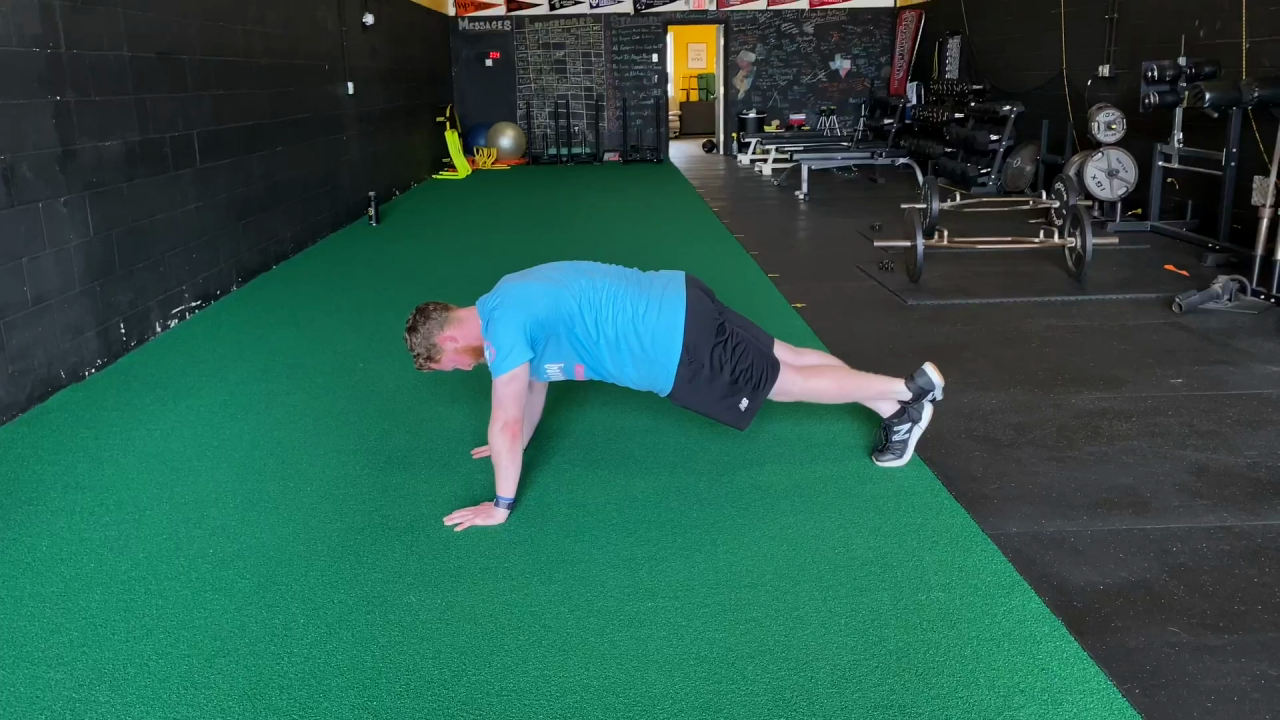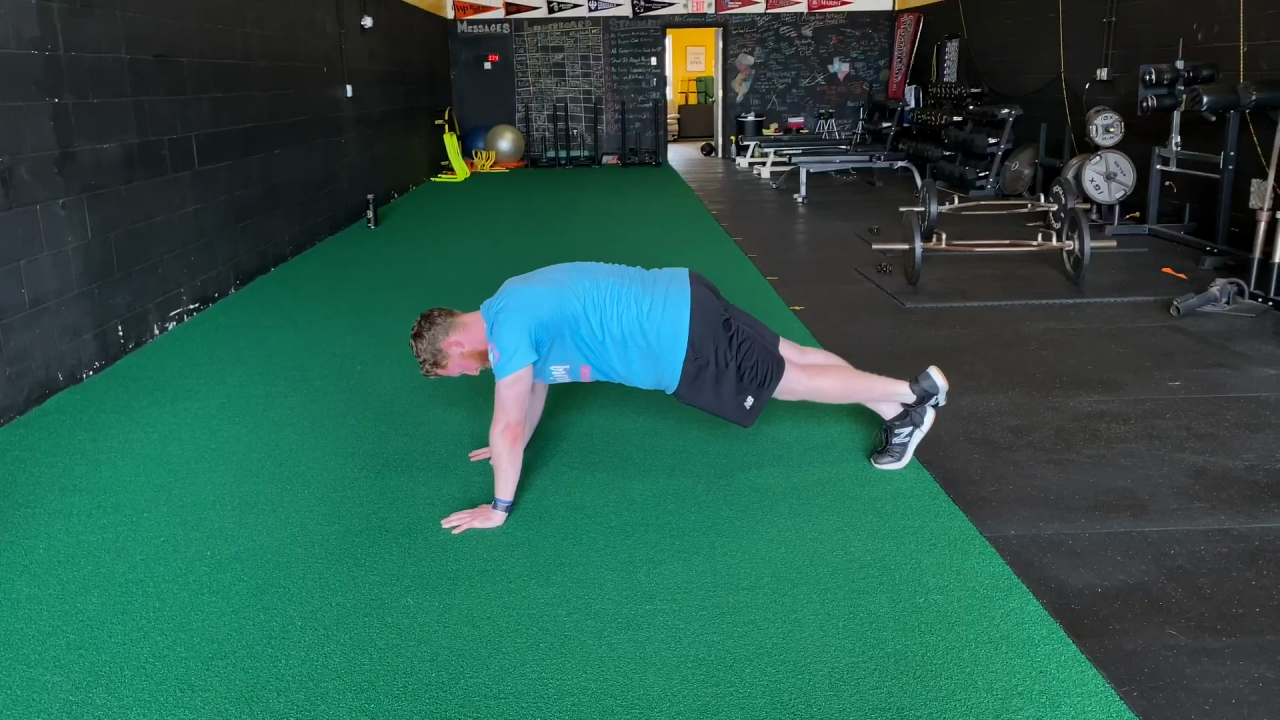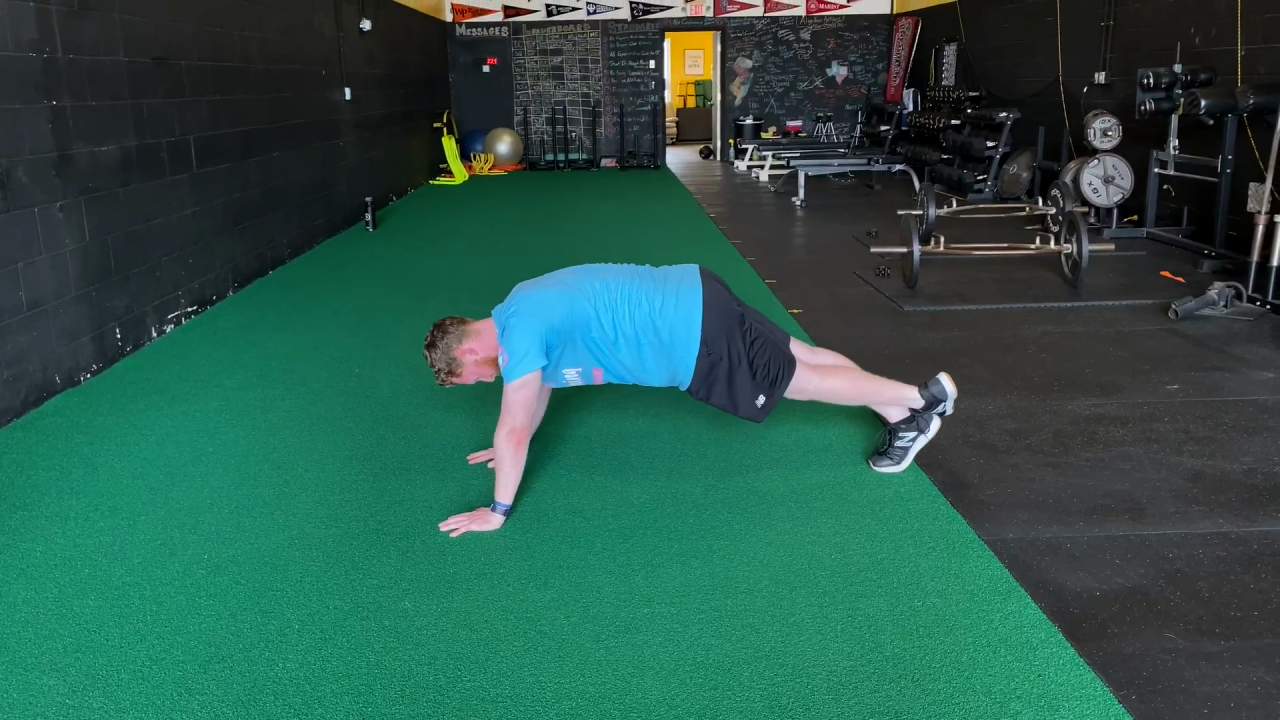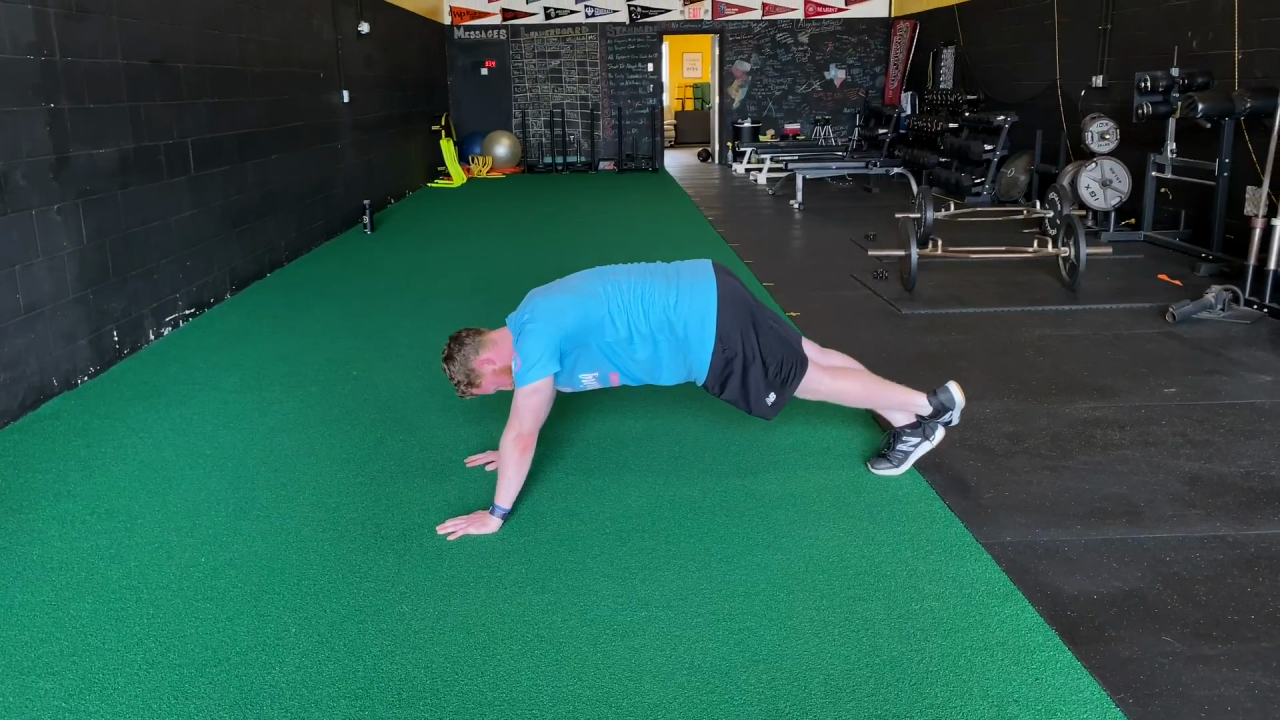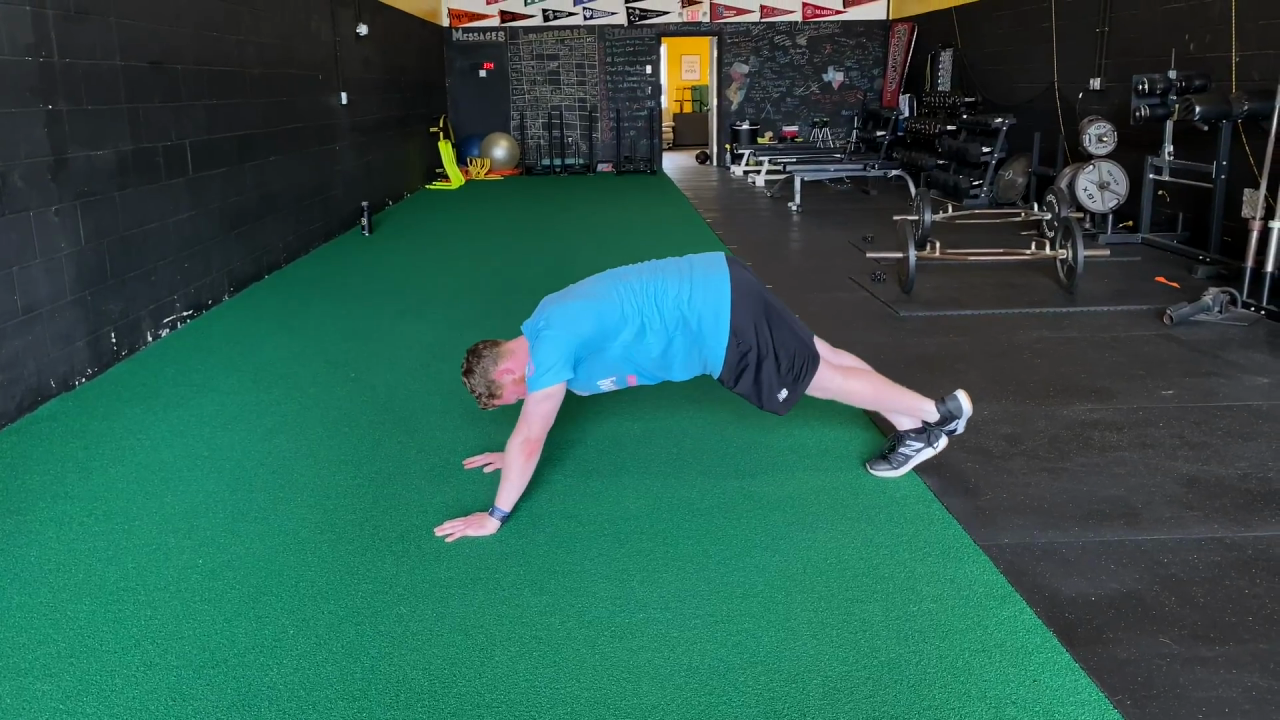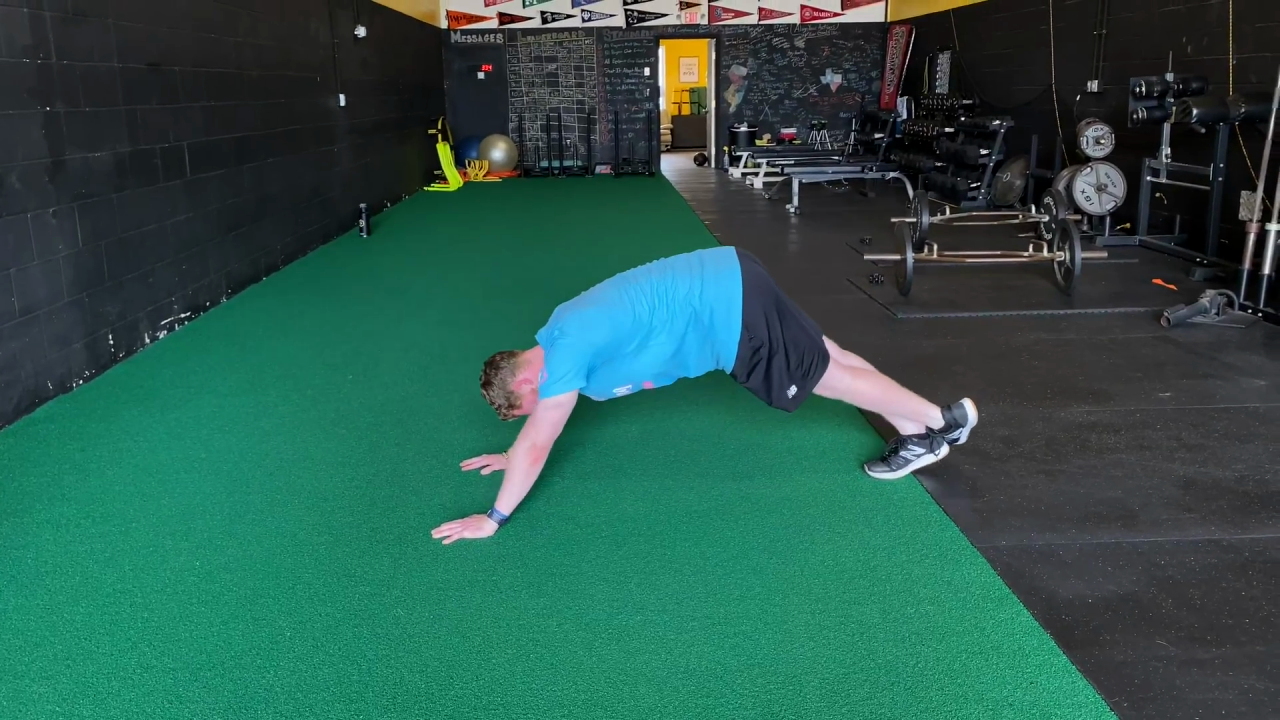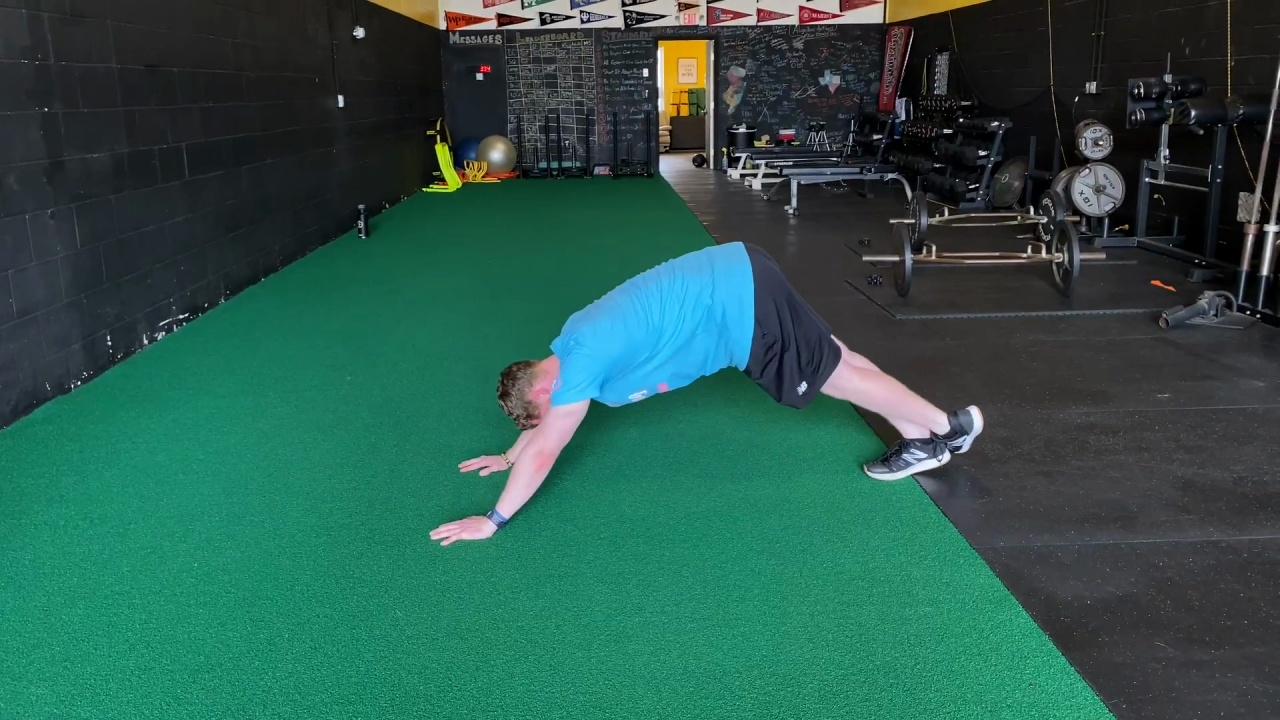
dt=0.3s
person 1, frame 1
left shoulder: (502, 325)
right shoulder: (511, 303)
left elbow: (506, 422)
right elbow: (535, 379)
left wrist: (502, 504)
right wrist: (515, 446)
left hip: (677, 347)
right hip: (676, 309)
left knee: (786, 384)
right knee: (783, 359)
left ankle: (909, 389)
right ankle: (896, 411)
person 1, frame 2
left shoulder: (507, 328)
right shoulder: (514, 306)
left elbow: (506, 424)
right elbow: (536, 383)
left wrist: (499, 506)
right wrist: (513, 448)
left hip: (682, 344)
right hip: (680, 306)
left knee: (791, 381)
right knee: (789, 356)
left ankle: (913, 394)
right ankle: (898, 411)
person 1, frame 3
left shoulder: (517, 333)
right shoulder: (524, 311)
left elbow: (513, 428)
right elbow: (540, 385)
left wrist: (498, 510)
right wrist: (509, 447)
left hip: (694, 336)
right hip: (690, 302)
left knee: (799, 380)
right knee: (798, 356)
left ankle: (922, 398)
right ankle: (905, 416)
person 1, frame 4
left shoulder: (533, 338)
right shoulder: (535, 318)
left elbow: (522, 432)
right elbow: (544, 393)
left wrist: (496, 514)
right wrist: (510, 451)
left hip: (706, 331)
right hip: (703, 296)
left knee: (810, 379)
right knee: (808, 357)
left ankle: (930, 406)
right ankle: (909, 420)
person 1, frame 5
left shoulder: (549, 344)
right shoulder: (550, 326)
left elbow: (530, 438)
right elbow: (537, 419)
left wrist: (495, 515)
right wrist: (512, 453)
left hip: (719, 319)
right hip: (717, 289)
left knee: (819, 377)
right knee: (817, 355)
left ankle: (937, 412)
right ankle: (914, 428)
person 1, frame 6
left shoulder: (566, 354)
right shoulder: (559, 337)
left elbow: (538, 444)
right elbow: (541, 423)
left wrist: (494, 518)
right wrist: (510, 455)
left hip: (729, 311)
right hip: (725, 283)
left knee: (828, 376)
right knee: (824, 356)
left ankle: (940, 420)
right ankle: (917, 433)
person 1, frame 7
left shoulder: (581, 363)
right shoulder: (573, 345)
left elbow: (544, 449)
right elbow: (544, 415)
left wrist: (492, 520)
right wrist: (508, 456)
left hip: (741, 305)
right hip: (737, 279)
left knee: (833, 375)
right knee: (831, 358)
left ankle: (946, 427)
right ankle: (921, 436)
